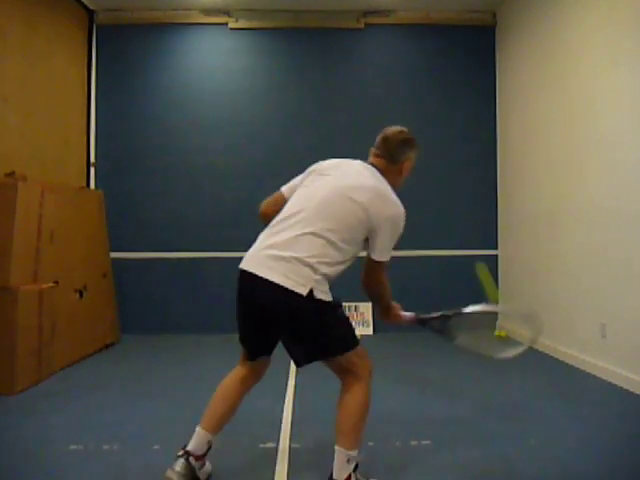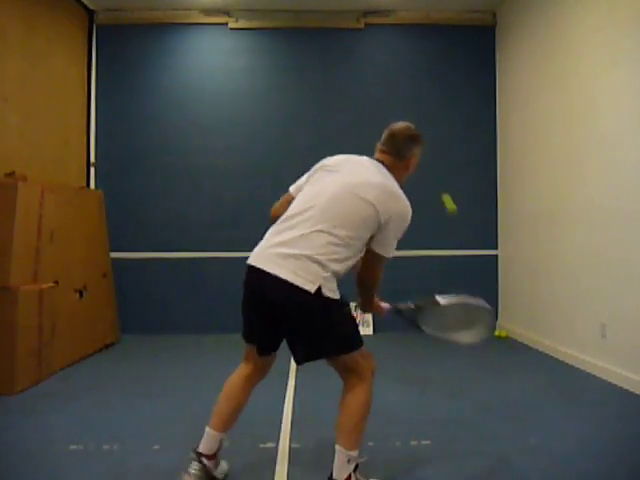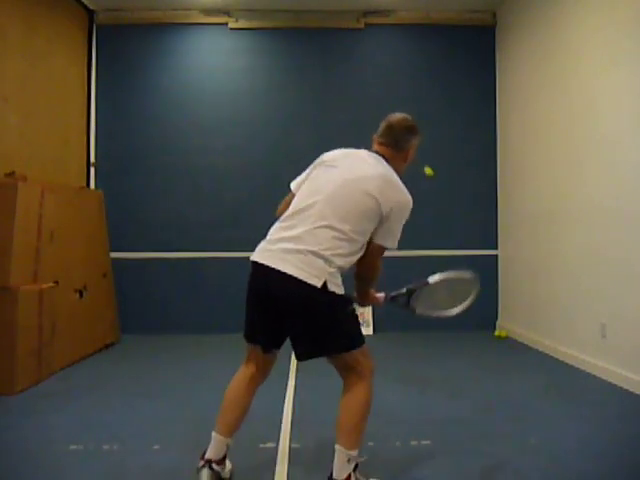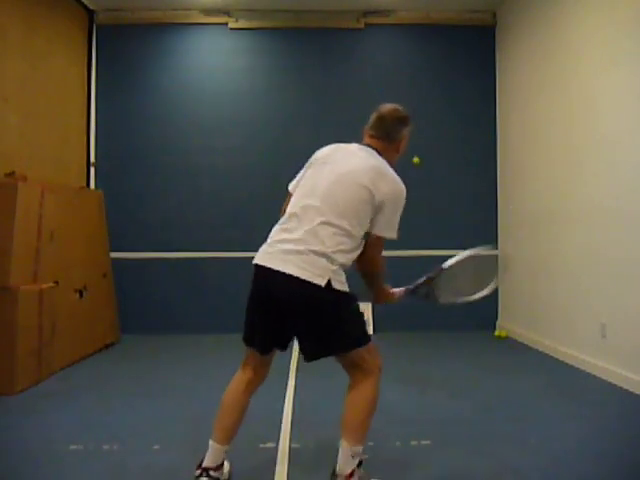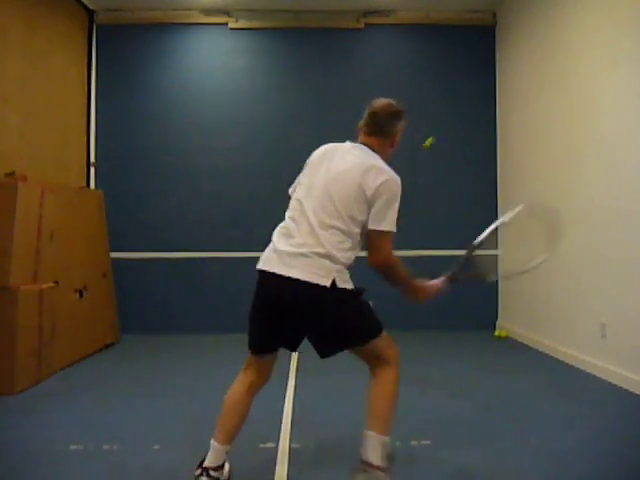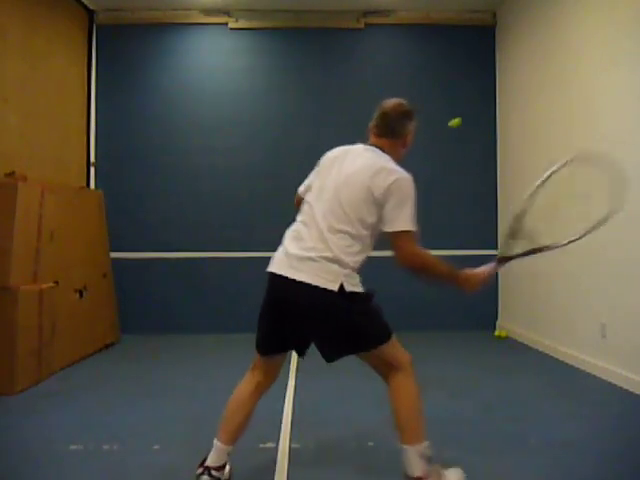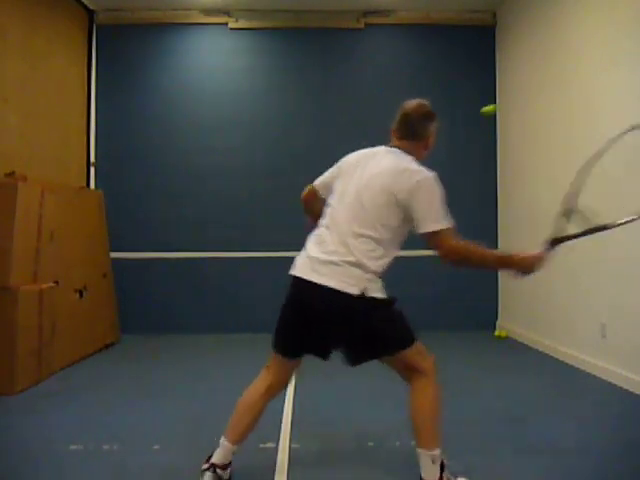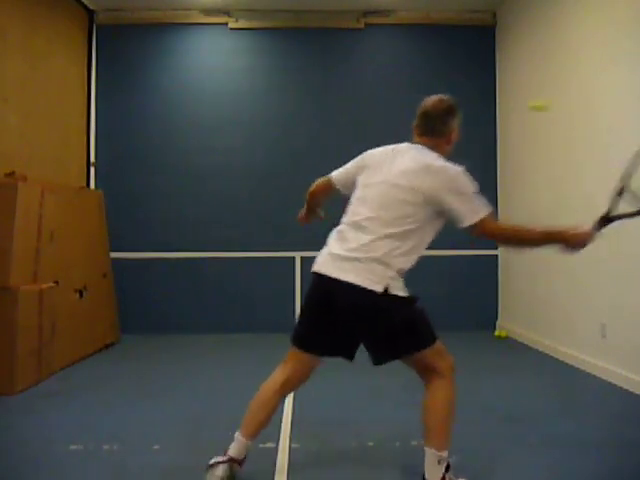
dt=0.1s
person 1, frame 1
left shoulder: (327, 165)
right shoulder: (391, 208)
left elbow: (265, 211)
right elbow: (374, 277)
right wrist: (389, 309)
left hip: (253, 272)
right hip: (298, 290)
left knee: (249, 369)
right knee: (358, 373)
person 1, frame 2
left shoulder: (334, 162)
right shoulder: (398, 204)
left elbow: (277, 212)
right elbow: (369, 272)
right wrist: (369, 303)
left hip: (261, 268)
right hip: (306, 286)
left knee: (253, 366)
right knee: (361, 373)
person 1, frame 3
left shoulder: (333, 156)
right shoulder: (398, 195)
right elbow: (368, 265)
right wrist: (366, 294)
left hip: (266, 266)
right hip: (312, 283)
left knee: (255, 366)
right knee: (359, 374)
person 1, frame 4
left shoulder: (326, 153)
right shoulder: (392, 186)
right elbow: (370, 259)
right wrist: (381, 291)
left hip: (268, 267)
right hip: (316, 283)
left knee: (252, 370)
right knee: (367, 369)
person 1, frame 5
left shoulder: (322, 152)
right shoulder: (386, 179)
right elbow: (380, 258)
right wrist: (414, 288)
left hip: (272, 271)
right hip: (321, 284)
left knee: (254, 374)
right knee: (386, 359)
person 1, frame 6
left shoulder: (333, 155)
right shoulder: (397, 179)
right elbow: (409, 256)
right wrist: (461, 277)
left hip: (283, 274)
right hip: (329, 287)
left knee: (260, 374)
right knee: (399, 367)
person 1, frame 7
left shoulder: (355, 159)
right shoulder: (420, 180)
left elbow: (309, 200)
right elbow: (450, 250)
right wrist: (511, 262)
left hip: (304, 279)
right hip: (352, 293)
left knee: (272, 377)
right knee: (422, 370)
person 1, frame 8
left shoulder: (376, 156)
right shoulder: (449, 176)
left elbow: (317, 189)
right elbow: (495, 232)
left wrist: (310, 211)
right wrist: (559, 237)
left hip: (327, 275)
right hip: (375, 290)
left knee: (290, 371)
right knee: (440, 371)
